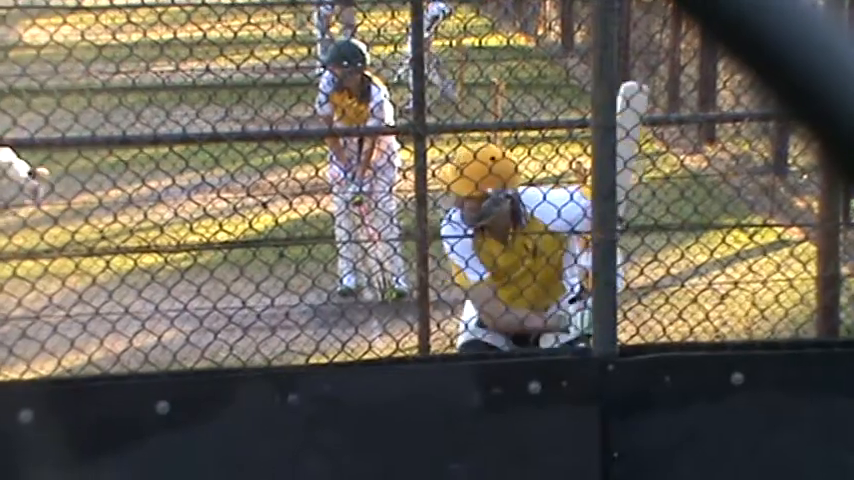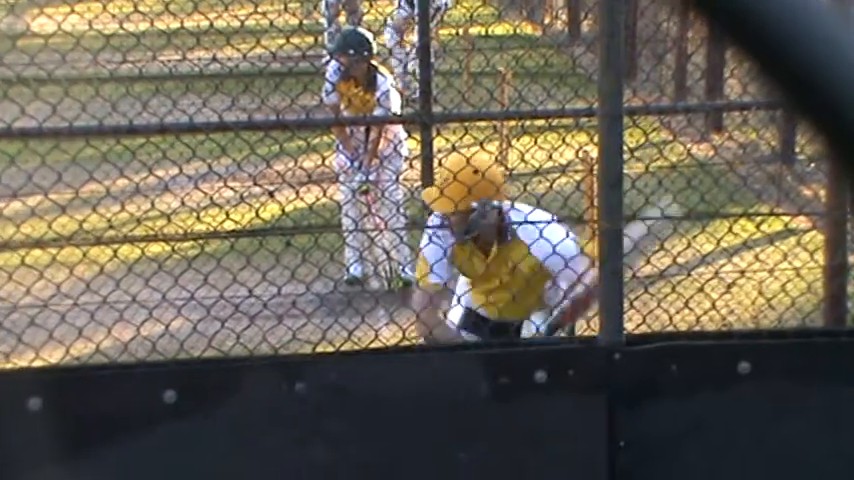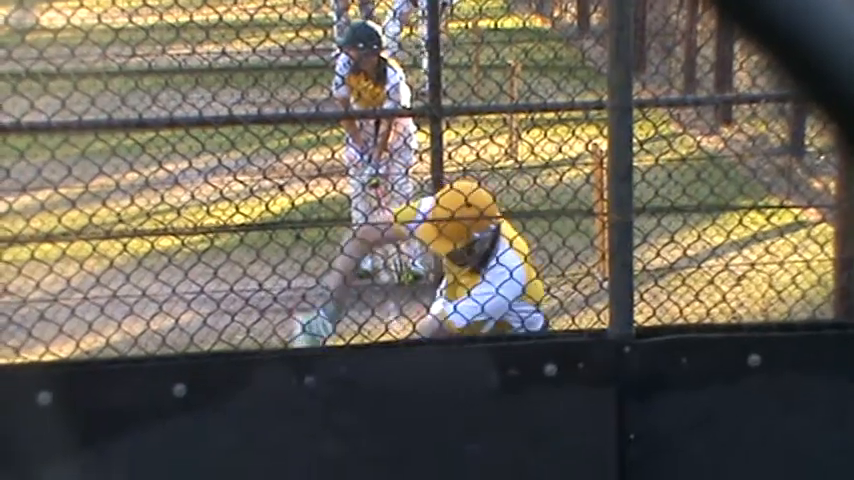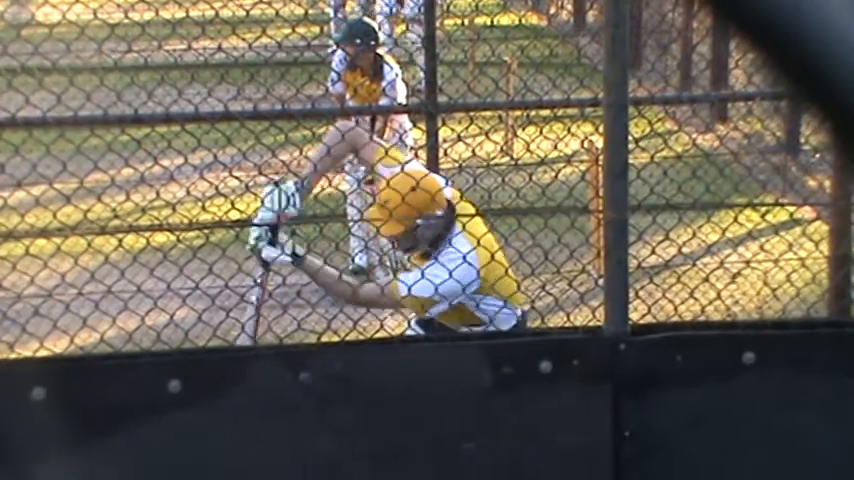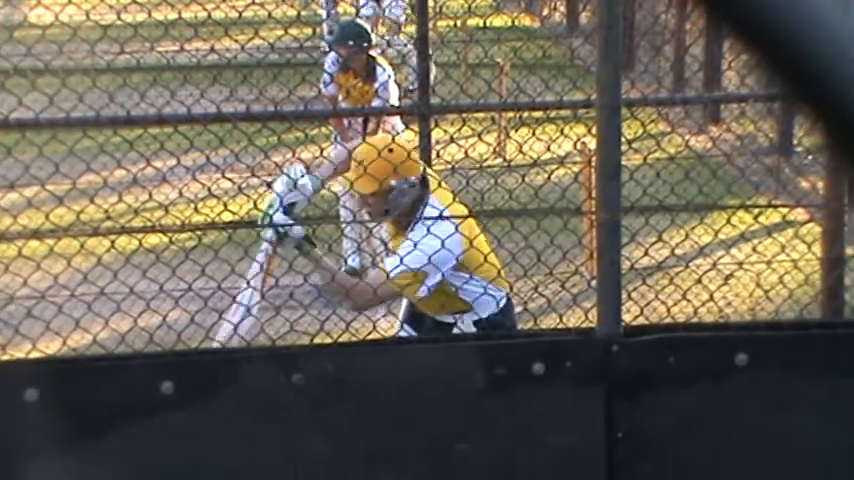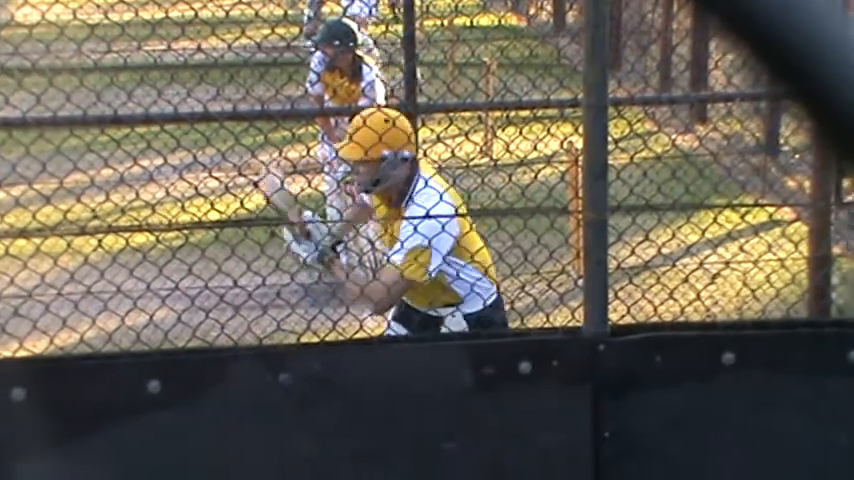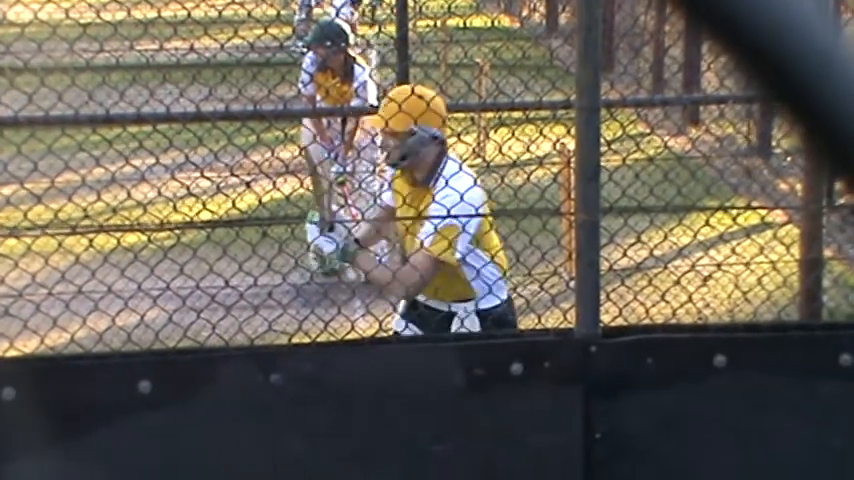
dt=0.2s
person 1, frame 1
left shoulder: (377, 94)
right shoulder: (329, 82)
left elbow: (372, 139)
right elbow: (327, 125)
left wrist: (362, 175)
right wrist: (344, 163)
left hip: (378, 149)
right hip: (343, 148)
left knee: (383, 211)
right knee: (344, 212)
left ankle: (396, 277)
right ankle: (349, 275)
person 1, frame 2
left shoulder: (383, 83)
right shoulder: (335, 72)
left elbow: (378, 130)
right elbow: (334, 115)
left wrist: (368, 163)
right wrist: (350, 153)
left hip: (385, 139)
right hip: (350, 137)
left knee: (389, 200)
right knee: (351, 202)
left ankle: (402, 266)
right ankle: (355, 264)
person 1, frame 3
left shoulder: (392, 76)
right shoulder: (345, 65)
left elbow: (388, 122)
right elbow: (344, 108)
left wrist: (378, 158)
right wrist: (359, 145)
left hip: (394, 132)
right hip: (360, 130)
left knee: (399, 193)
right knee: (361, 194)
left ankle: (412, 259)
right ankle: (365, 258)
person 1, frame 4
left shoulder: (389, 72)
right shoulder: (342, 60)
left elbow: (384, 118)
right elbow: (339, 103)
left hip: (390, 127)
right hip: (356, 125)
right knee: (356, 189)
right ankle: (361, 254)
person 1, frame 5
left shoulder: (381, 73)
right shoulder: (334, 62)
left elbow: (377, 118)
right elbow: (332, 104)
right wrist: (344, 141)
left hip: (382, 126)
right hip: (345, 125)
right knee: (349, 191)
right ankle: (354, 255)
person 1, frame 6
left shoulder: (367, 73)
right shoulder: (321, 62)
right elbow: (317, 103)
right wrist: (332, 142)
right hip: (334, 123)
right knee: (335, 187)
person 1, frame 7
left shoulder: (359, 72)
right shoulder: (312, 62)
left elbow: (356, 117)
right elbow: (309, 103)
left wrist: (344, 157)
right wrist: (322, 140)
left hip: (360, 124)
right hip: (326, 123)
left knee: (366, 187)
right knee: (326, 186)
person 2, frame 1
left shoulder: (553, 208)
right shoulder: (456, 229)
right elbow: (492, 317)
right wrist: (567, 323)
left hip: (558, 308)
right hip: (497, 312)
person 2, frame 2
left shoulder: (540, 233)
right shoulder: (440, 229)
left elbow: (589, 286)
right elbow: (425, 317)
left hip: (535, 321)
right hip: (478, 315)
person 2, frame 3
left shoulder: (504, 280)
right shoulder: (441, 214)
left elbow: (427, 336)
right elbow: (365, 235)
right wrist: (329, 307)
left hip: (513, 335)
person 2, frame 4
left shoulder: (456, 267)
right shoulder: (417, 183)
left elbow: (364, 295)
right elbow: (348, 133)
left wrist: (294, 257)
right wrist: (298, 188)
right hip: (442, 317)
person 2, frame 5
left shoulder: (431, 239)
right shoulder: (406, 180)
left elbow: (361, 297)
left wrist: (303, 246)
left hip: (479, 322)
right hip: (428, 309)
person 2, frame 6
left shoulder: (429, 217)
right shoulder: (387, 177)
left elbow: (378, 299)
right elbow: (364, 209)
left wrist: (327, 259)
left hip: (468, 317)
right hip: (416, 306)
person 2, frame 7
left shoulder: (458, 196)
right shoulder: (403, 167)
left elbow: (403, 286)
right elbow: (385, 221)
left wrist: (349, 252)
right wrist: (351, 242)
left hip: (478, 315)
right hip: (425, 303)
